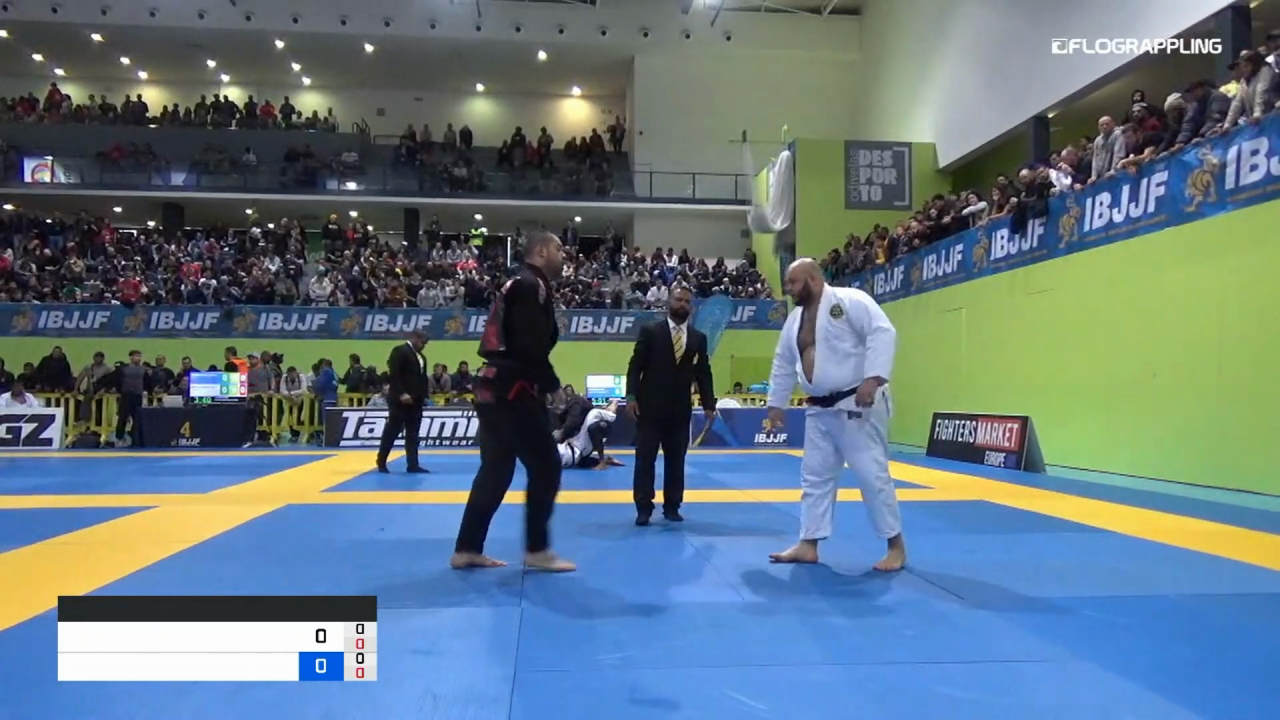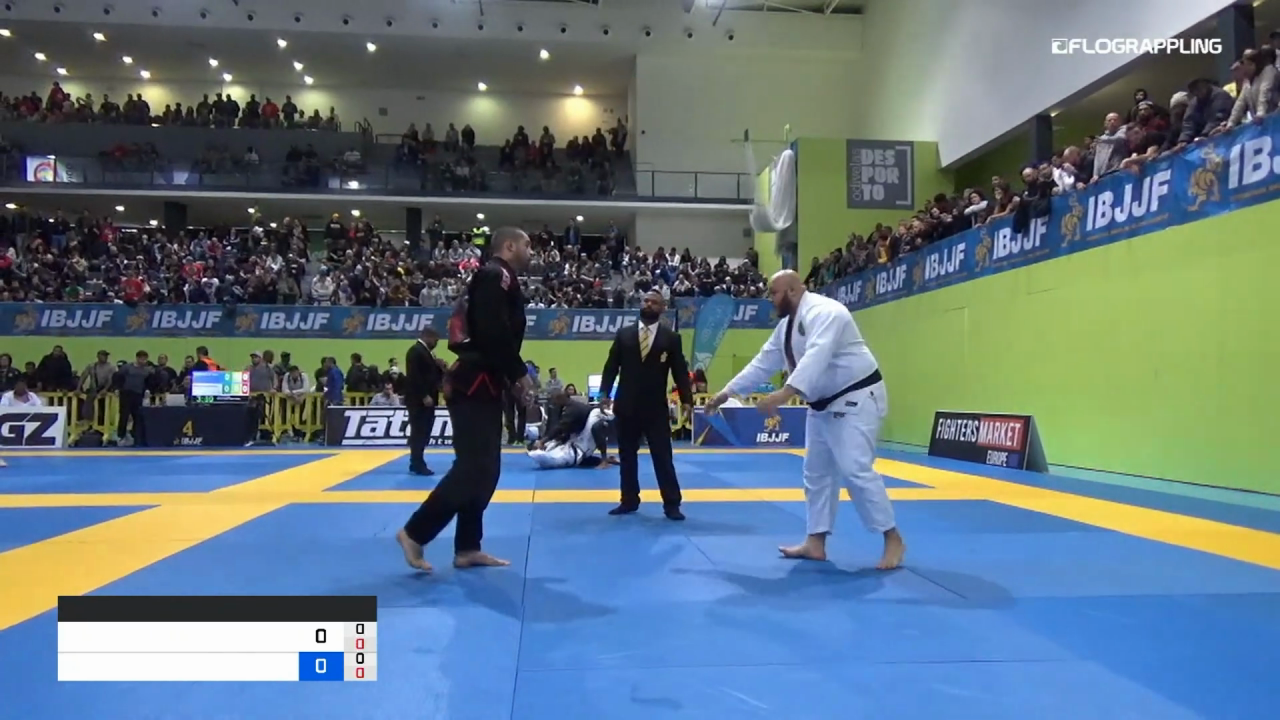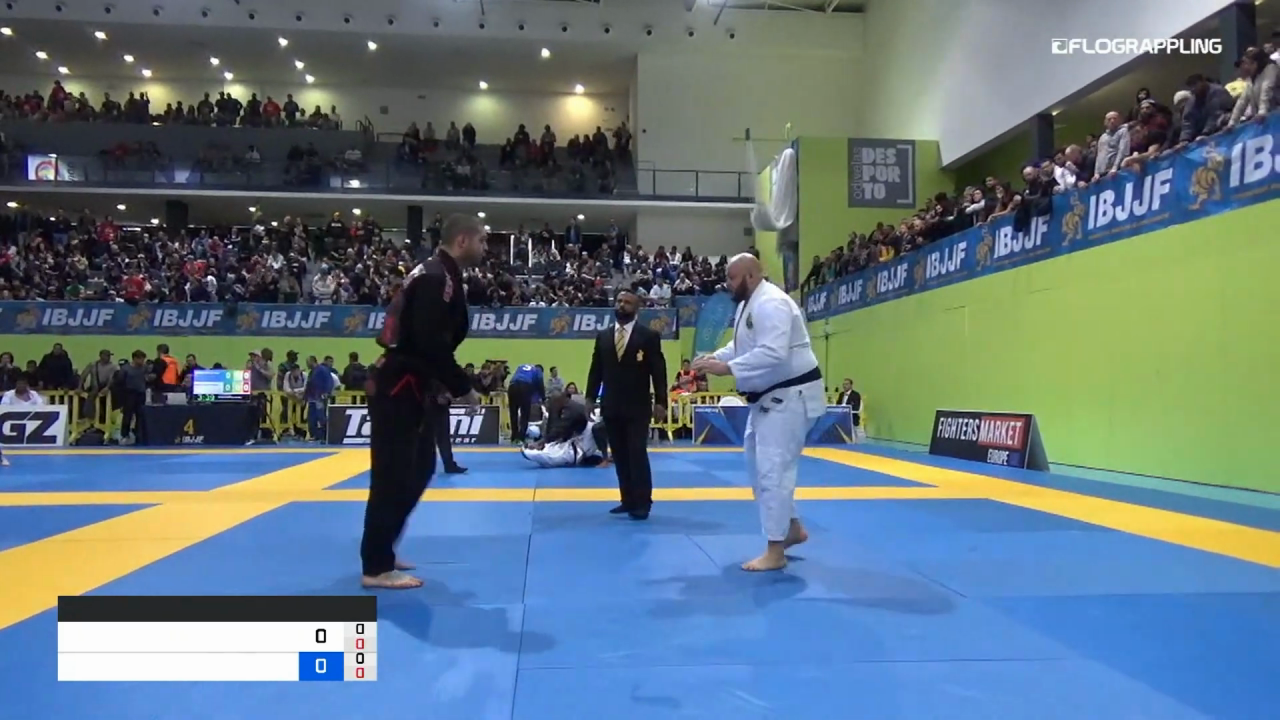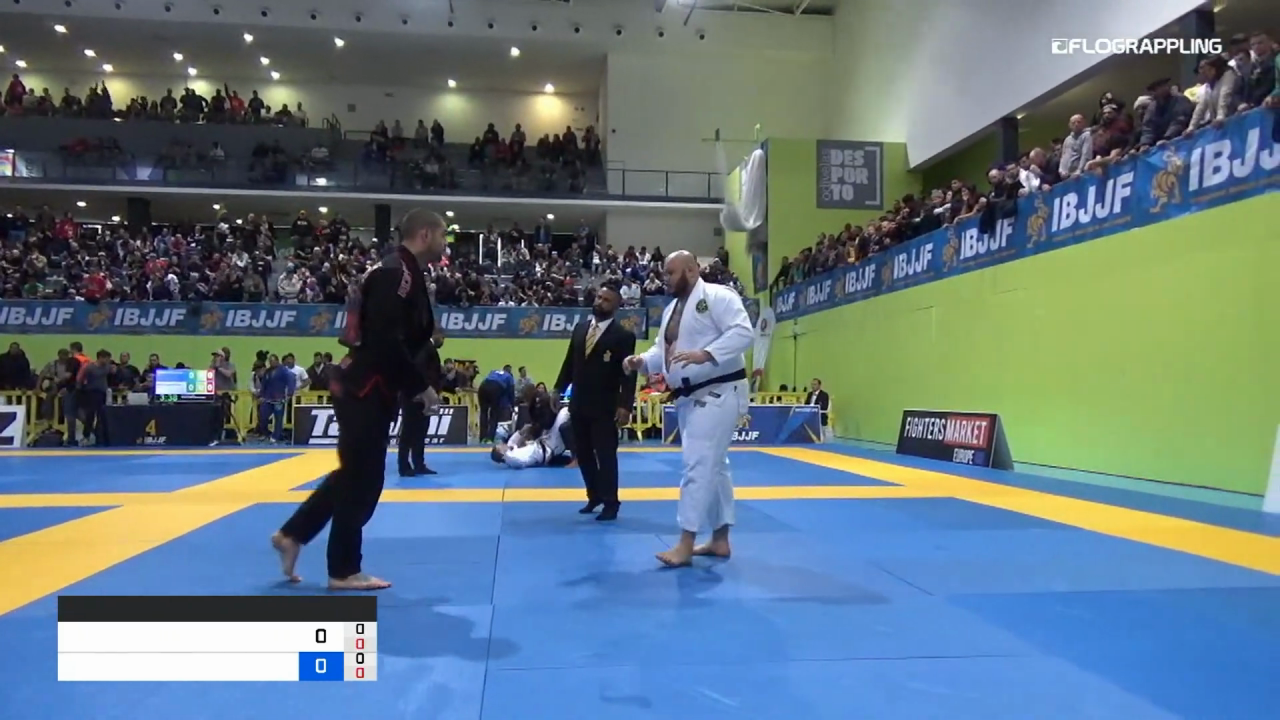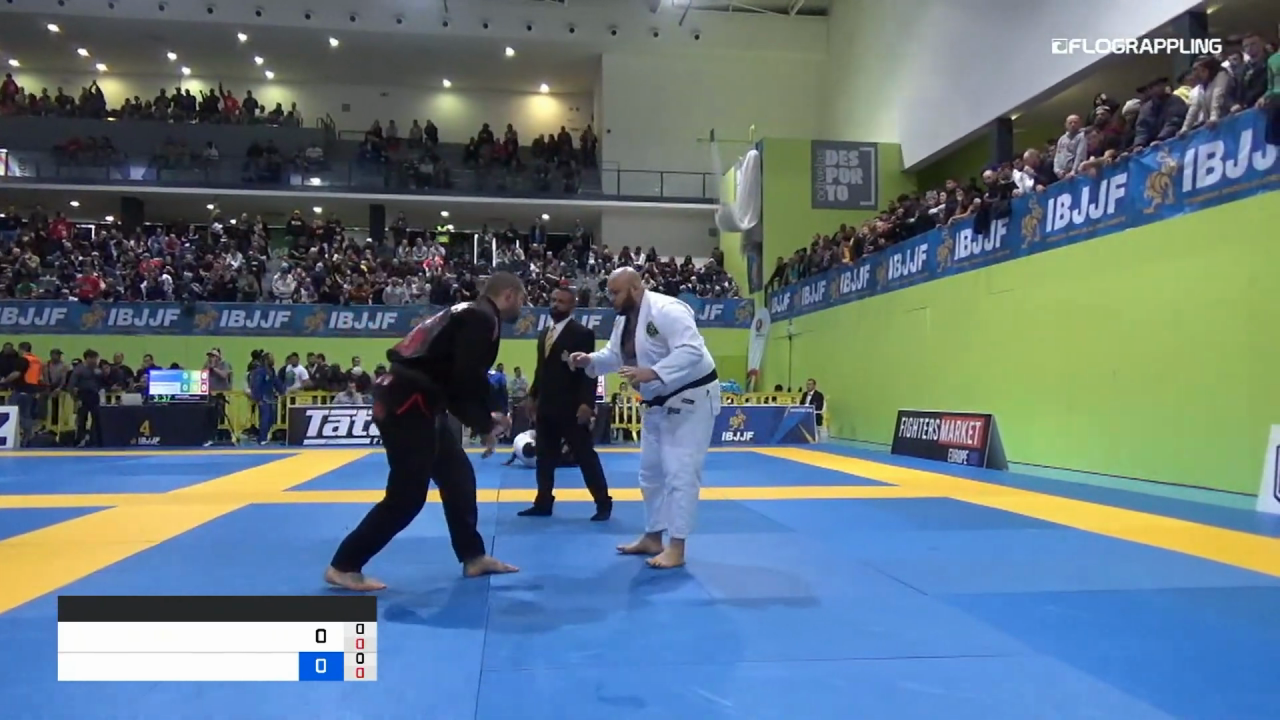
dt=0.7s
person 1, frame 1
left shoulder: (520, 286)
right shoulder: (531, 286)
right elbow: (530, 346)
left wrist: (541, 385)
right wrist: (551, 384)
left hip: (497, 386)
right hip: (511, 389)
left knee: (496, 469)
right knee: (546, 466)
left ankle: (468, 549)
right ankle: (538, 550)
person 1, frame 2
left shoulder: (496, 280)
right shoulder: (496, 276)
right elbow: (494, 333)
left wrist: (512, 378)
right wrist: (518, 373)
left hip: (481, 383)
right hip: (475, 385)
left knee: (483, 470)
right knee: (476, 469)
left ankle: (467, 548)
right ankle: (415, 532)
person 1, frame 3
left shoulder: (437, 274)
right shoulder: (437, 278)
right elbow: (433, 345)
left wrist: (442, 383)
right wrist: (463, 389)
left hip: (404, 384)
right hip: (399, 387)
left knee: (419, 468)
right knee: (394, 476)
left ankle: (384, 550)
right ankle: (377, 567)
person 1, frame 4
left shoulder: (401, 273)
right shoulder: (395, 275)
right elbow: (386, 343)
left wrist: (418, 376)
right wrist: (420, 386)
left hip: (365, 385)
right hip: (367, 388)
left knee: (355, 475)
right knee: (362, 481)
left ankle: (292, 534)
right ankle: (344, 571)
person 1, frame 5
left shoulder: (469, 315)
right shoulder: (483, 320)
right elbow: (470, 378)
left wrist: (485, 415)
right wrist: (486, 425)
left hip: (414, 401)
right hip: (408, 403)
left knee: (459, 478)
right knee: (406, 495)
left ankle: (474, 557)
right ankle: (344, 566)
person 2, frame 1
left shoulder: (851, 300)
right shoulder: (795, 319)
left elbow: (882, 334)
right elbow: (784, 363)
left wrist: (872, 379)
right wrist: (775, 402)
left hip: (859, 405)
right hip: (820, 409)
left knee: (871, 475)
right knee: (815, 477)
left ankle: (896, 547)
right ankle: (807, 545)
person 2, frame 2
left shoulder: (823, 312)
right shoulder: (787, 324)
left elbow: (817, 355)
right elbow: (765, 362)
left wrist: (785, 392)
right wrist: (727, 391)
left hip: (856, 399)
right hip: (824, 405)
left knee: (854, 470)
right knee: (816, 473)
left ankle: (892, 539)
right ankle: (815, 542)
person 2, frame 3
left shoulder: (770, 304)
right shoulder: (749, 304)
left elbow: (771, 354)
right elbow: (741, 345)
left wrist: (726, 368)
right wrist: (715, 358)
left hip: (791, 396)
right hip: (771, 396)
left knee: (773, 470)
right knee: (758, 464)
left ankle: (775, 551)
right ankle: (792, 527)
person 2, frame 4
left shoulder: (718, 296)
right shoulder: (673, 308)
left elbow: (743, 333)
right elbow: (663, 349)
left wrist: (705, 354)
right wrist: (641, 361)
left hip: (718, 393)
right hip: (690, 396)
left knee: (698, 465)
right knee: (713, 466)
left ankle: (686, 544)
right ankle: (720, 540)
person 2, frame 5
left shoulder: (666, 310)
right shoulder: (624, 320)
left elbow: (692, 351)
right elbow: (613, 356)
left wrist: (654, 372)
right wrist: (589, 361)
left hip: (690, 397)
right hip: (658, 404)
left knee: (680, 472)
right knee: (651, 471)
left ankle: (676, 547)
right ankle: (653, 537)
person 3, frame 1
left shoulder: (699, 338)
right shoulder: (650, 331)
left elbow: (704, 374)
right elbow: (636, 365)
left wrist: (708, 405)
right wrist: (631, 395)
left hip: (680, 408)
right hip: (650, 406)
left knee: (676, 459)
right knee: (645, 456)
left ankle: (672, 506)
right ankle: (644, 507)
person 3, frame 2
left shoulder: (671, 338)
right shoulder: (623, 334)
left elbow: (680, 371)
right elbow: (611, 366)
left wrist: (686, 399)
right wrist: (604, 392)
left hip: (656, 407)
right hip: (626, 406)
left knee: (662, 456)
right knee: (627, 455)
left ankle: (672, 504)
right ankle: (629, 500)
person 3, frame 3
left shoulder: (649, 336)
right shoulder: (603, 336)
left elbow: (658, 371)
right elbow: (596, 370)
left wrist: (660, 401)
right wrist: (590, 398)
left hip: (637, 407)
right hip: (611, 406)
left knee: (637, 452)
right knee: (620, 455)
left ankle: (642, 502)
right ankle: (628, 500)
person 3, frame 4
left shoulder: (623, 336)
right shoulder: (580, 329)
left elbow: (628, 374)
right elbow: (569, 362)
left wrist: (625, 406)
right wrist: (558, 389)
left hip: (605, 407)
right hip: (579, 404)
left knee: (606, 455)
right knee: (582, 453)
left ankle: (610, 504)
right ankle: (595, 495)
person 3, frame 5
left shoulder: (582, 334)
right shoulder: (545, 333)
left wrist: (587, 404)
right wrist: (533, 397)
left hip: (571, 408)
right hip: (547, 407)
left knee: (585, 455)
right knee: (544, 456)
left ankle: (603, 503)
right ankle: (543, 502)
